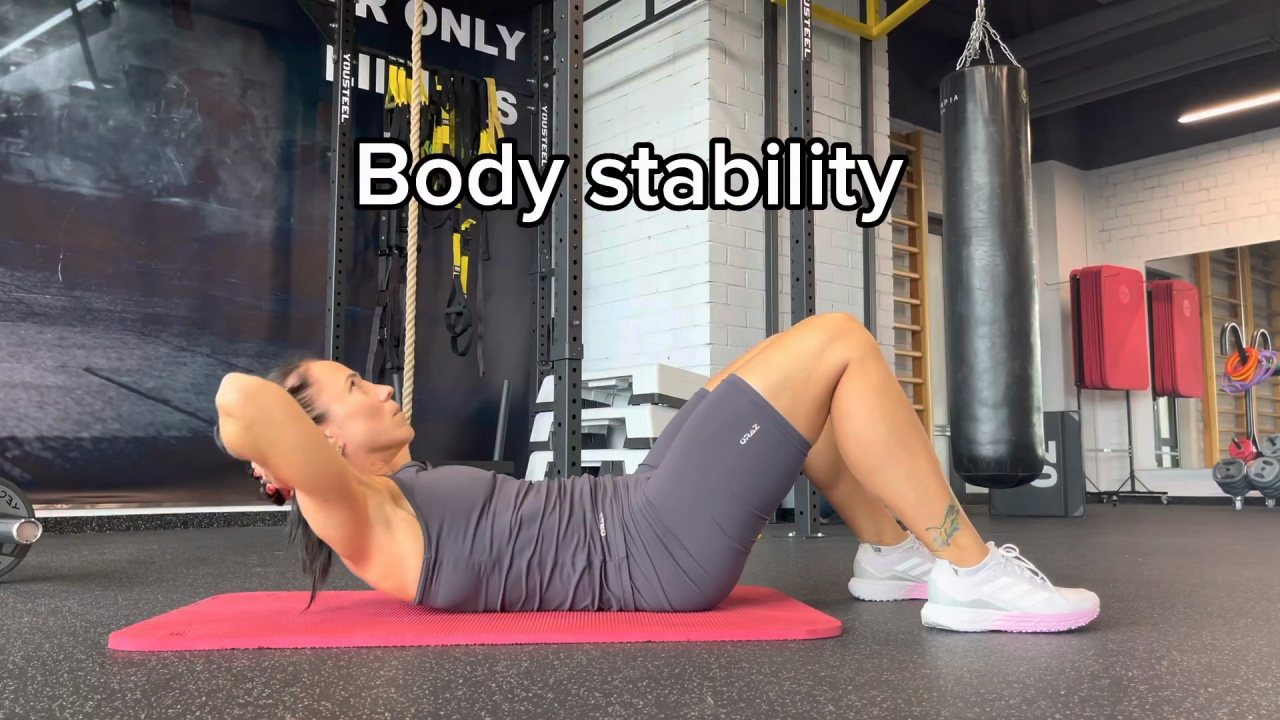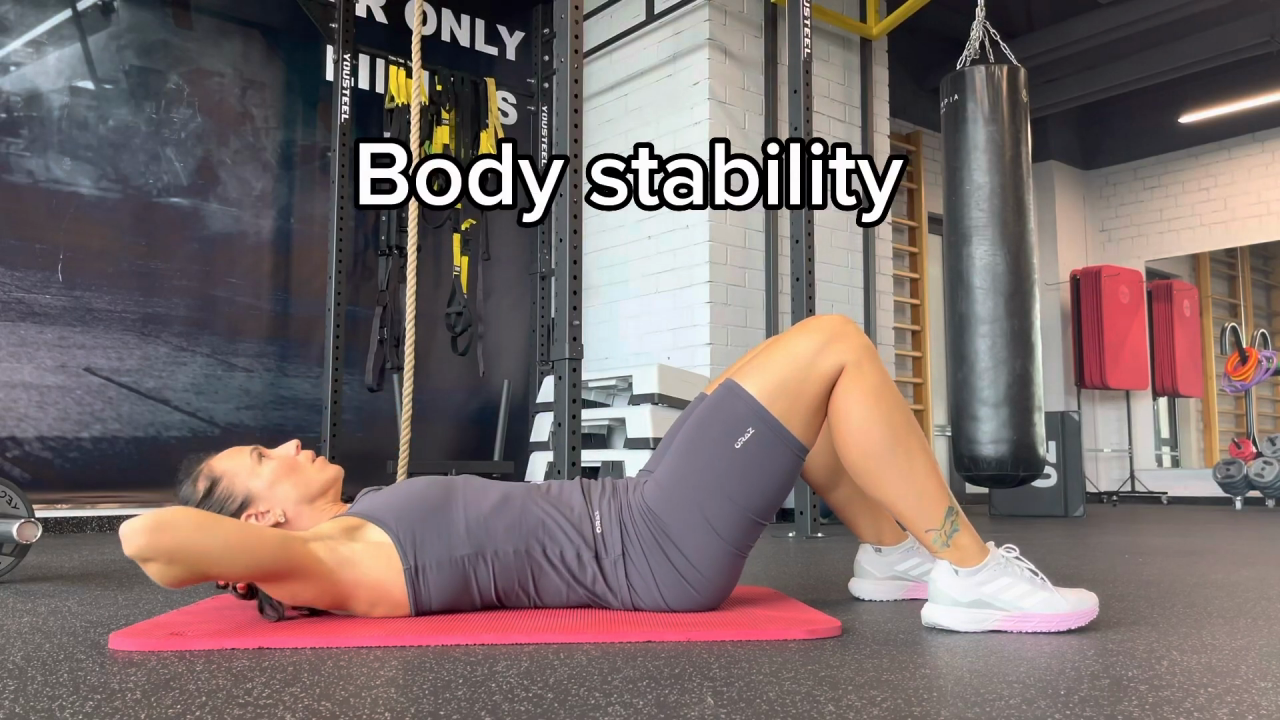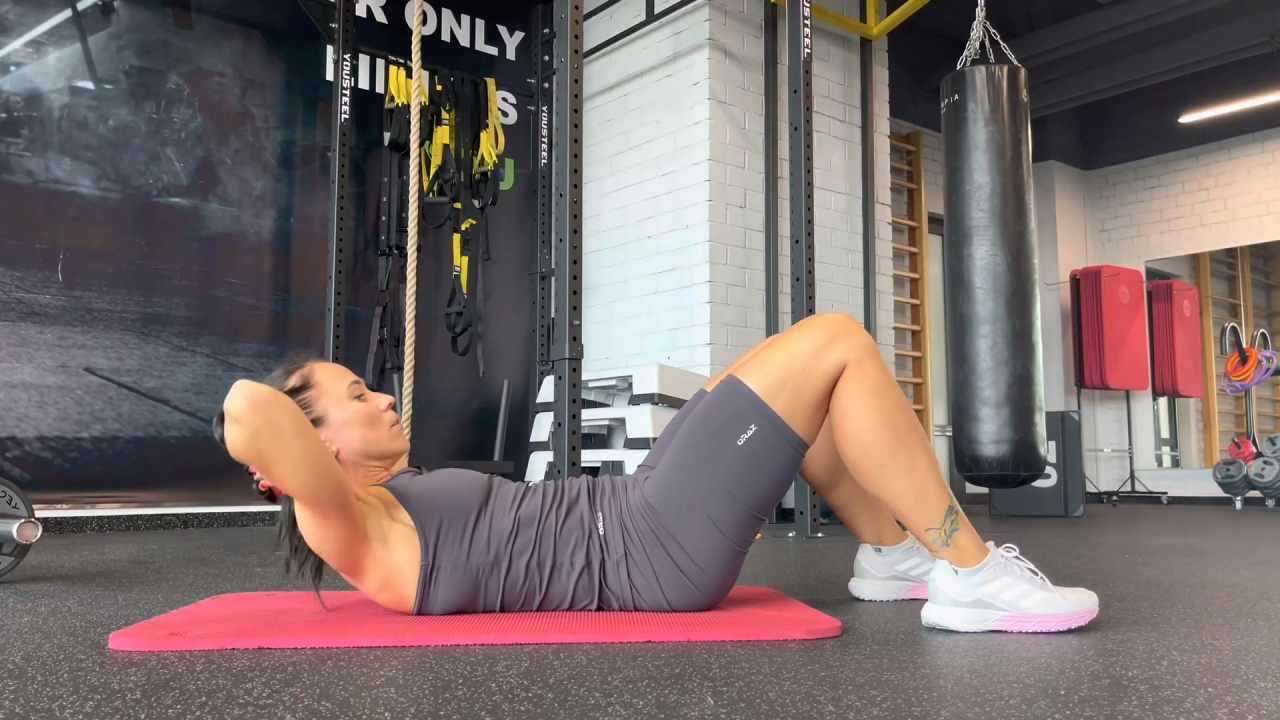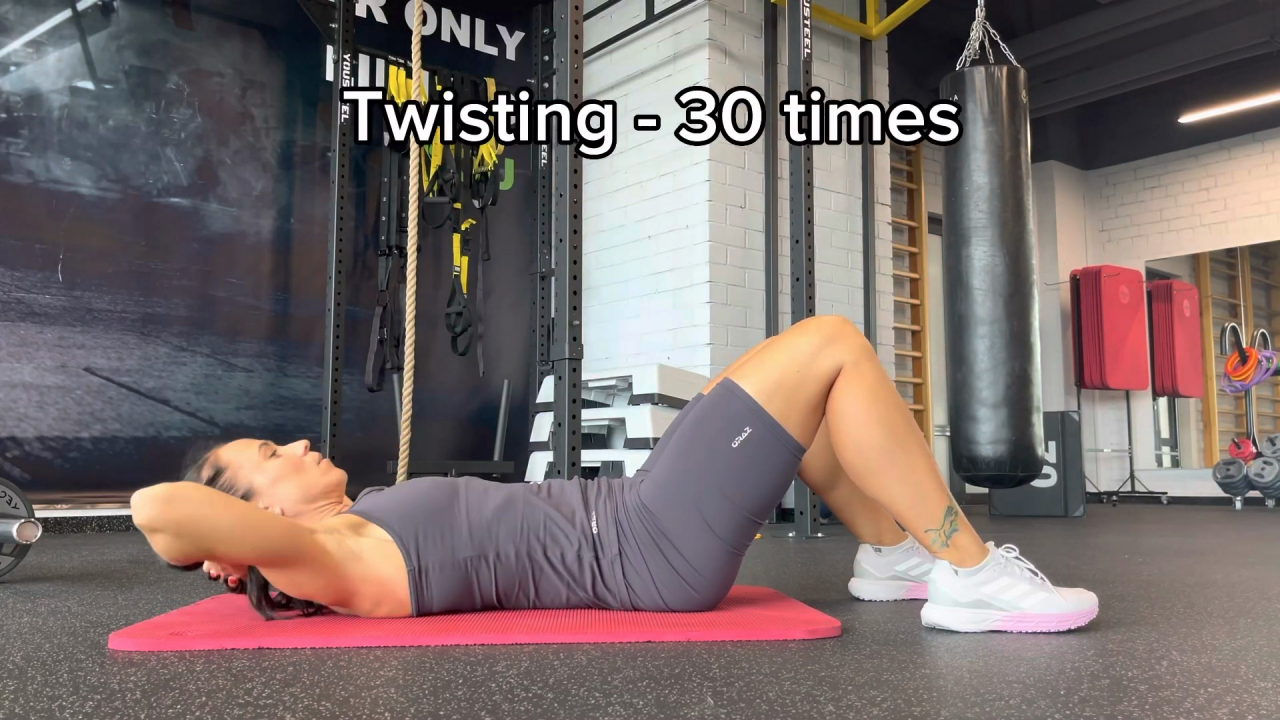
dt=1s
person 1, frame 1
left shoulder: (393, 504)
right shoulder: (367, 522)
right elbow: (239, 397)
right wrist: (281, 435)
left hip: (636, 515)
right hip: (658, 554)
left knee: (816, 374)
right knee: (839, 342)
left ankle: (891, 555)
right ankle: (971, 577)
person 1, frame 2
left shoulder: (356, 529)
right shoulder: (337, 563)
right elbow: (145, 535)
right wrist: (239, 550)
left hip: (632, 516)
right hip: (657, 551)
left knee: (809, 373)
right knee: (837, 344)
left ankle: (890, 554)
right ankle: (973, 576)
person 1, frame 3
left shoulder: (386, 512)
right shoulder: (359, 534)
right elbow: (246, 408)
right wrist: (271, 425)
left hip: (634, 514)
right hip: (655, 551)
left knee: (811, 376)
right knee: (838, 343)
left ankle: (891, 553)
right ankle: (970, 576)
person 1, frame 4
left shoulder: (355, 529)
right shoulder: (338, 560)
right elbow: (156, 506)
right wrist: (219, 510)
left hip: (627, 517)
right hip: (653, 553)
left knee: (806, 378)
right knee: (833, 344)
left ankle: (891, 554)
right ankle: (971, 576)
